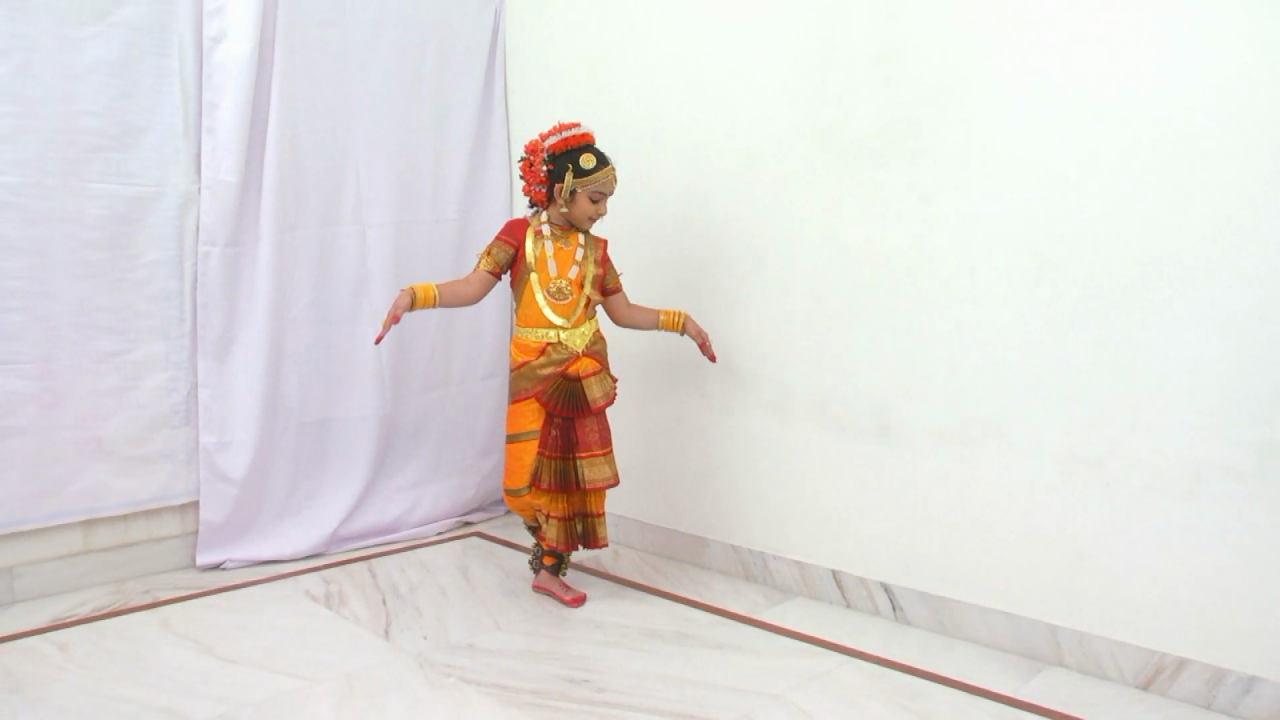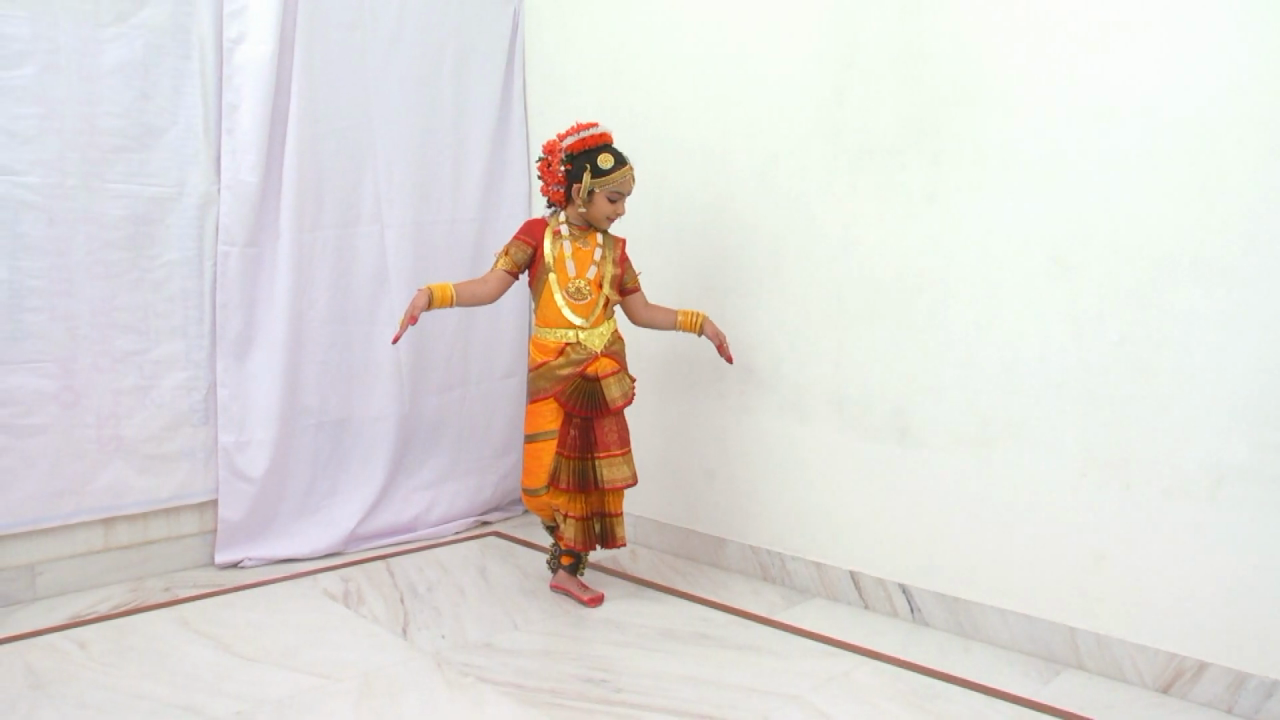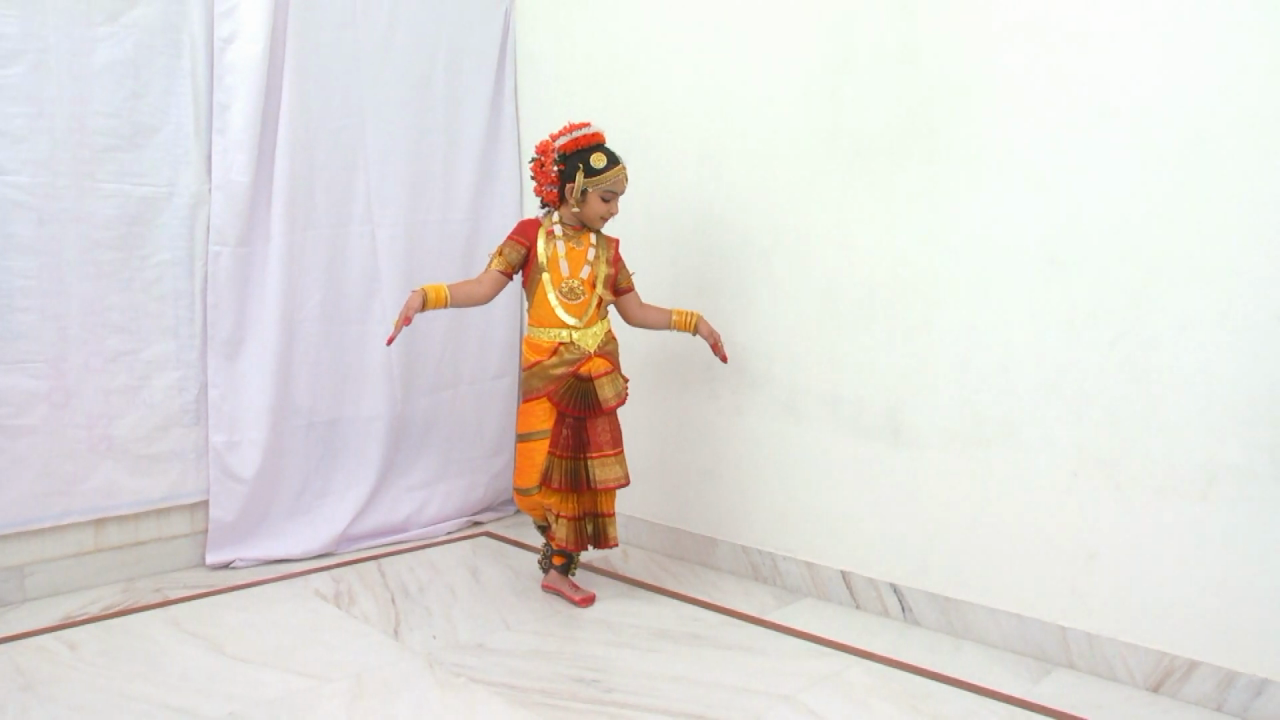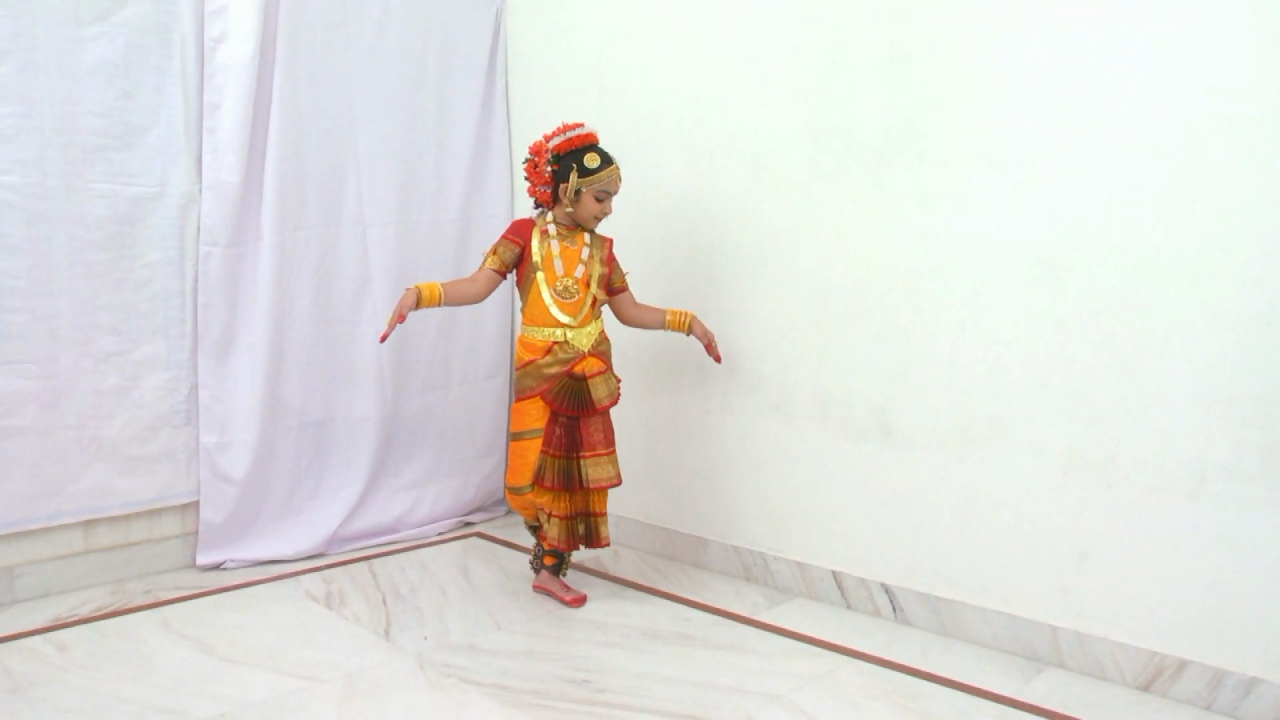
dt=1s
person 1, frame 1
left shoulder: (595, 249)
right shoulder: (520, 233)
left elbow: (622, 312)
right elbow: (473, 287)
left wrist: (680, 321)
right wrist: (414, 295)
left hip: (581, 376)
right hip: (534, 374)
left knee: (572, 474)
right knee: (532, 475)
left ankle: (549, 568)
right ankle: (549, 560)
person 1, frame 2
left shoulder: (614, 249)
right shoulder: (538, 233)
left elbow: (641, 311)
right elbow: (490, 286)
left wrist: (698, 322)
right wrist: (431, 294)
left hip: (600, 376)
right hip: (553, 374)
left knee: (591, 472)
right knee: (550, 474)
left ankle: (567, 567)
right ankle: (566, 557)
person 1, frame 3
left shoulder: (607, 249)
right shoulder: (531, 234)
left elbow: (636, 312)
right elbow: (483, 288)
left wrist: (693, 322)
right wrist: (425, 295)
left hip: (594, 376)
right hip: (546, 373)
left knee: (583, 473)
right knee: (541, 475)
left ankle: (559, 568)
right ankle: (557, 558)
person 1, frame 4
left shoulder: (601, 249)
right shoulder: (525, 234)
left elbow: (630, 311)
right elbow: (478, 286)
left wrist: (687, 321)
right wrist: (419, 294)
left hip: (587, 376)
right hip: (540, 372)
left knee: (575, 473)
right knee: (534, 473)
left ankle: (550, 568)
right ankle: (548, 557)
